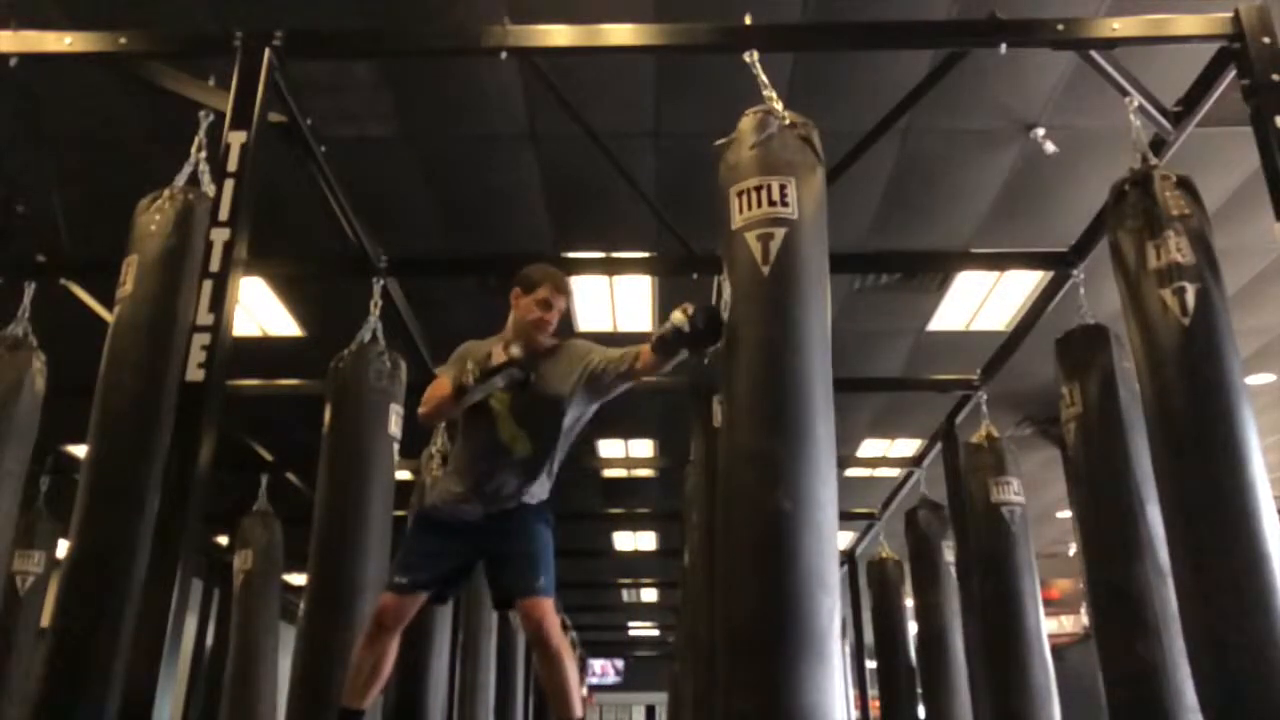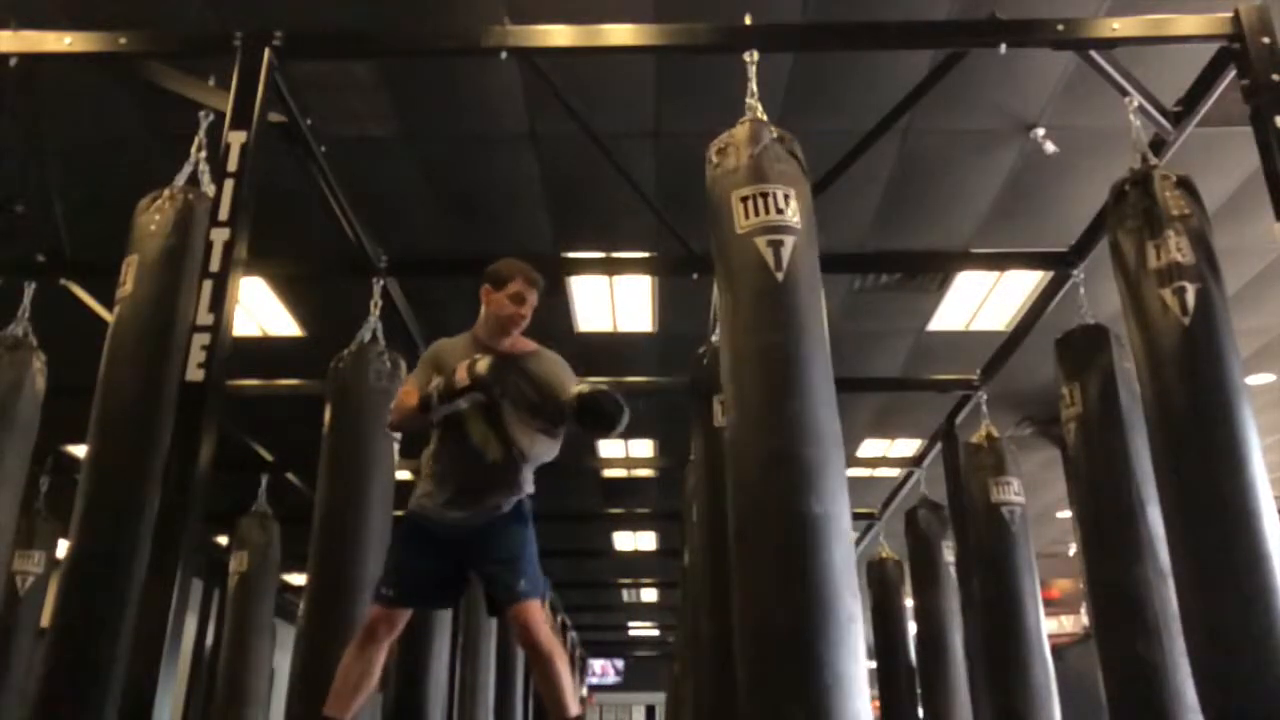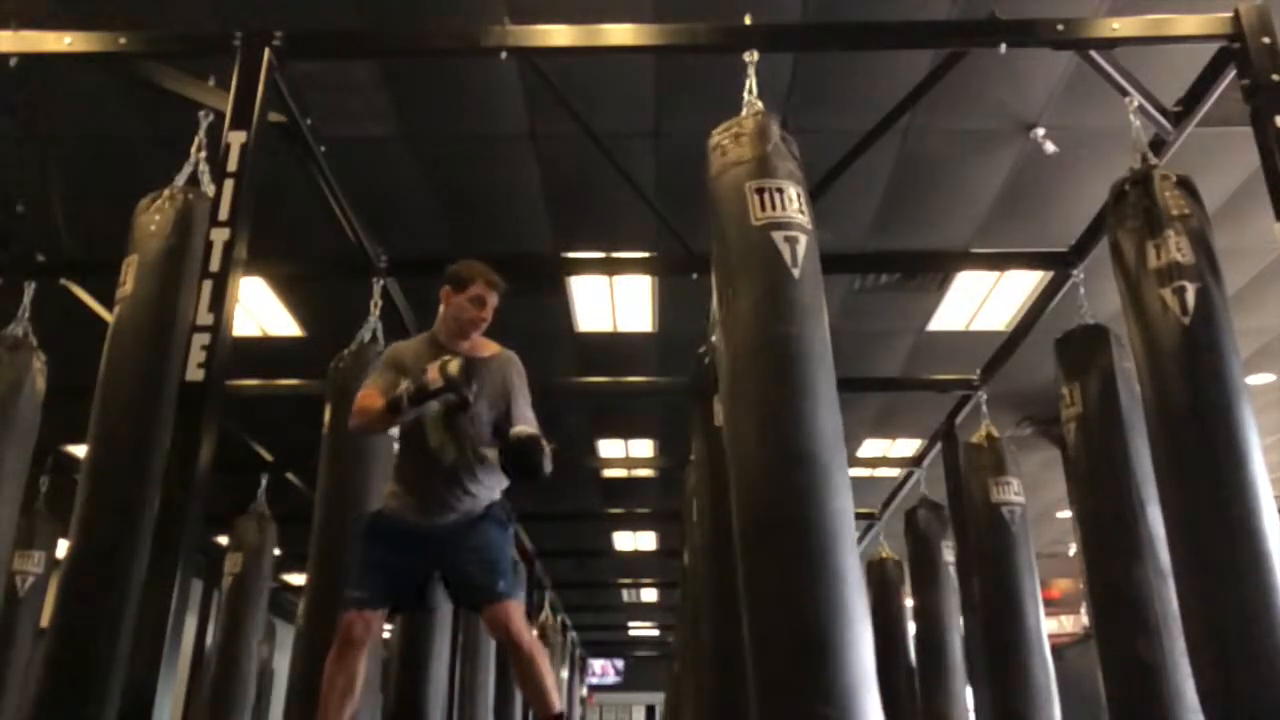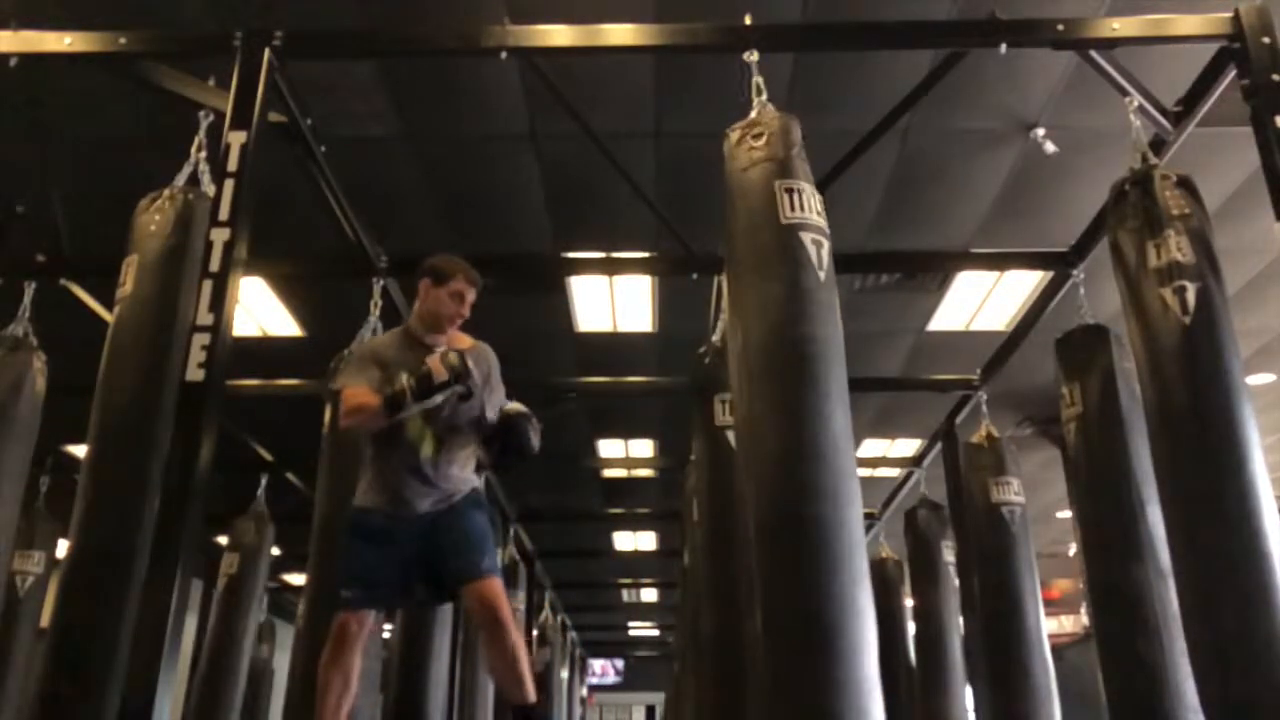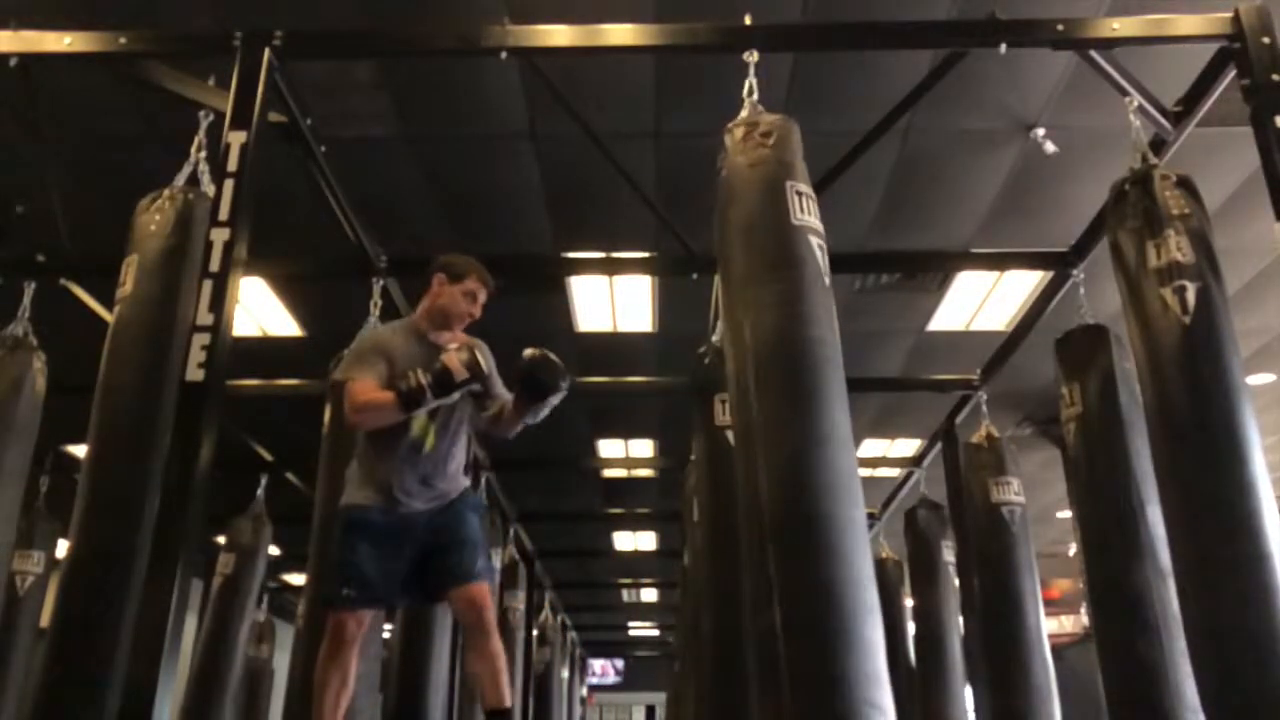
dt=0.3s
person 1, frame 1
left shoulder: (577, 359)
right shoulder: (472, 353)
left elbow: (644, 361)
right elbow: (428, 410)
left wrist: (683, 332)
right wrist: (482, 376)
left hip: (519, 510)
right hip: (452, 506)
left knee: (542, 624)
right knee: (388, 613)
person 1, frame 2
left shoulder: (544, 364)
right shoulder: (444, 353)
right elbow: (398, 416)
right wrist: (447, 390)
left hip: (502, 513)
right hip: (436, 511)
left knee: (532, 626)
right knee: (379, 625)
person 1, frame 3
left shoulder: (505, 365)
right shoulder: (403, 355)
left elbow: (524, 434)
right elbow: (360, 418)
left wrist: (529, 450)
right wrist: (418, 394)
left hip: (474, 515)
right hip: (404, 514)
left knee: (511, 627)
right knee: (355, 628)
person 1, frame 4
left shoulder: (479, 357)
right shoulder: (377, 350)
left elbow: (493, 427)
right elbow: (350, 415)
left wrist: (516, 429)
right wrist: (418, 389)
left hip: (454, 503)
right hip: (383, 508)
left knee: (493, 608)
right knee: (348, 627)
person 1, frame 5
left shoulder: (475, 353)
right shoulder: (379, 342)
left elbow: (504, 422)
right elbow: (358, 410)
left wrist: (536, 395)
right wrist: (433, 385)
left hip: (447, 503)
right hip: (377, 505)
left knee: (478, 612)
right knee: (345, 626)
